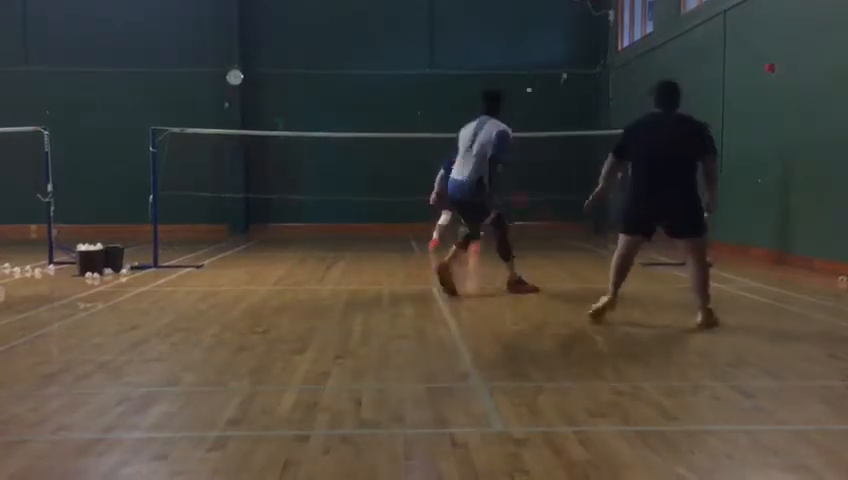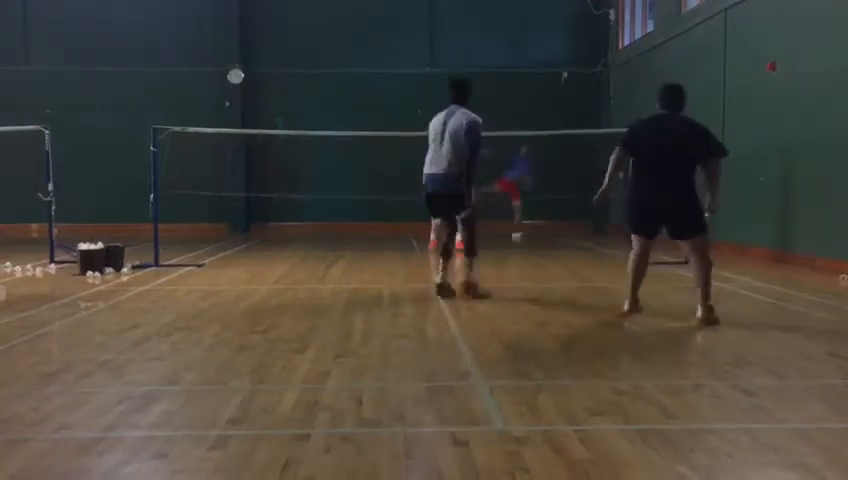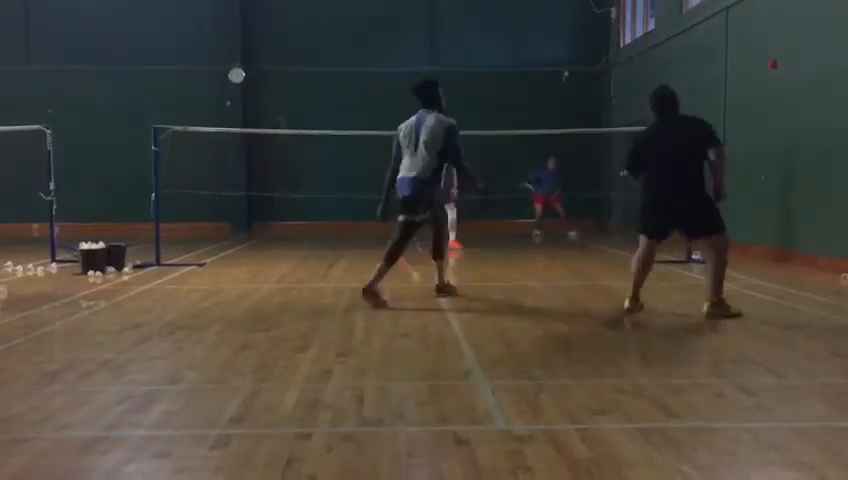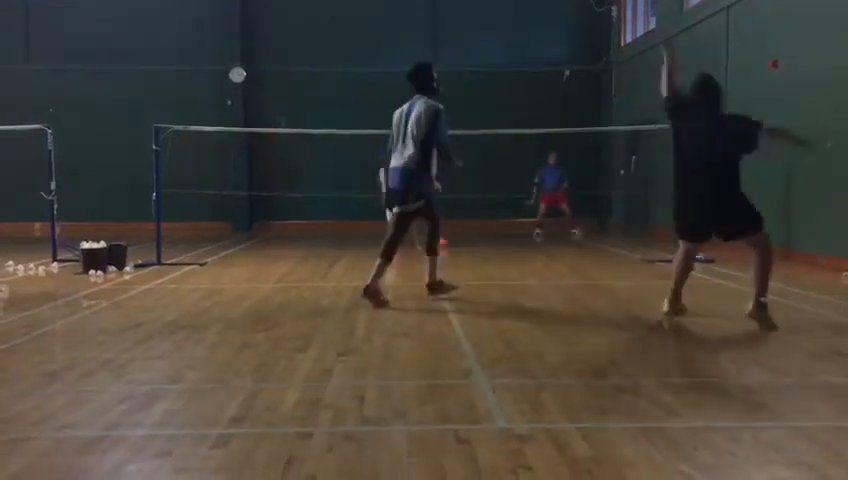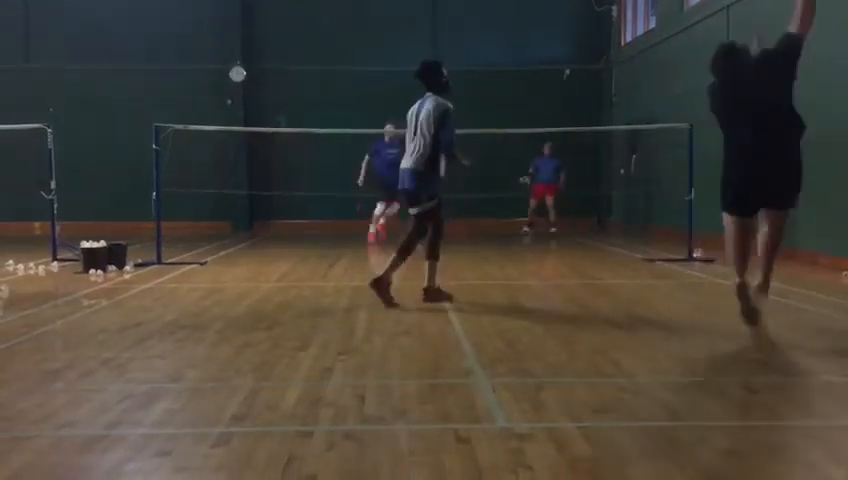
dt=0.3s
person 1, frame 1
left shoulder: (637, 127)
right shoulder: (694, 127)
left elbow: (615, 160)
right elbow: (710, 163)
left wrist: (600, 189)
right wrist: (712, 196)
left hip: (641, 197)
right hip: (682, 200)
left knee: (625, 249)
right knee: (697, 255)
left ankle: (610, 297)
right ankle: (704, 311)
person 1, frame 2
left shoulder: (642, 127)
right shoulder: (696, 130)
left elbow: (620, 154)
right elbow: (713, 163)
left wrist: (607, 185)
right wrist: (713, 196)
left hip: (643, 198)
right hip: (679, 199)
left knee: (641, 248)
right knee: (700, 251)
left ankle: (632, 300)
right ankle: (704, 307)
person 1, frame 3
left shoulder: (646, 137)
right shoulder: (698, 126)
left elbow: (632, 170)
right elbow: (716, 157)
left wrist: (648, 187)
right wrist: (719, 186)
left hip: (655, 200)
right hip: (691, 199)
left knee: (646, 248)
right knee: (718, 247)
left ankle: (633, 299)
right ankle: (714, 302)
person 1, frame 4
left shoulder: (682, 115)
right shoulder: (733, 124)
left elbow: (667, 89)
right elbow: (766, 132)
left wrist: (667, 58)
right wrist: (795, 139)
left hip: (689, 202)
right hip: (727, 201)
left knee: (687, 249)
right knee: (762, 247)
left ankle: (672, 300)
right ankle: (758, 304)
person 1, frame 5
left shoulder: (720, 94)
right shoulder: (770, 65)
left hip: (742, 169)
right hip: (783, 166)
left knee: (736, 229)
right knee: (773, 224)
left ankle: (741, 283)
right ankle: (763, 283)
person 2, frame 1
left shoulder: (467, 128)
right shoulder: (501, 131)
right elbow: (492, 163)
right wrist: (490, 194)
left hip: (454, 186)
right hip: (472, 189)
left knee: (472, 230)
right knee: (500, 229)
left ankle: (447, 264)
right ankle: (514, 280)
person 2, frame 2
left shoulder: (436, 120)
right shoulder: (471, 120)
right elbow: (471, 158)
right wrist: (470, 189)
left hip: (431, 180)
right hip: (452, 181)
left knee: (448, 231)
right knee: (470, 228)
left ankle: (442, 281)
right ankle: (469, 281)
person 2, frame 3
left shoulder: (404, 126)
right shoulder: (446, 125)
left elbow: (394, 167)
right elbow: (457, 162)
left wrist: (385, 201)
right wrist: (476, 184)
left hip: (405, 184)
right hip: (424, 186)
left knee: (440, 226)
right knee: (403, 238)
left ankle: (441, 283)
right ankle: (372, 286)
person 2, frame 4
left shoulder: (400, 111)
right shoulder: (433, 109)
left elbow: (391, 149)
right elbow: (441, 149)
left wrist: (388, 189)
right wrist: (455, 164)
left hip: (398, 174)
right hip: (413, 176)
left knee: (434, 222)
right knee: (398, 230)
left ankle: (433, 281)
right ankle: (372, 285)
person 2, frame 5
left shoulder: (415, 108)
right shoulder: (442, 108)
right elbow: (447, 148)
right wrist: (462, 163)
left hip: (410, 173)
right hip: (423, 176)
left knee: (436, 226)
right knee: (418, 231)
left ankle: (431, 287)
right ankle: (383, 278)
